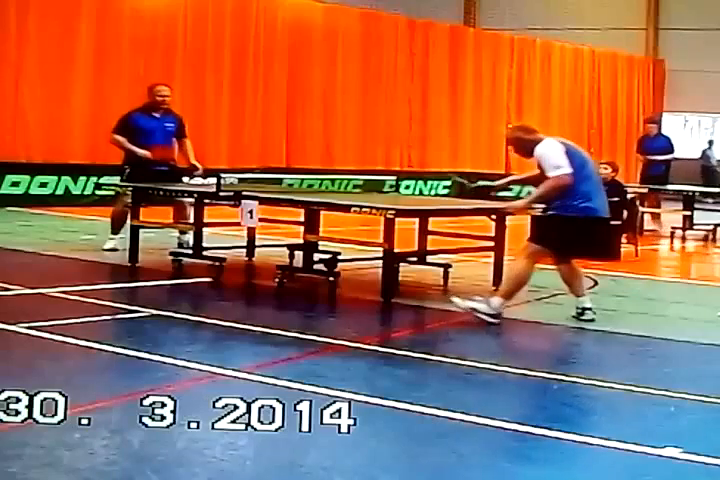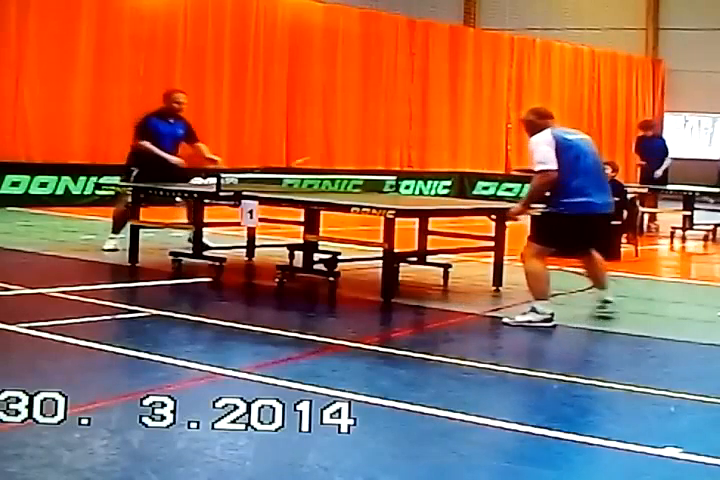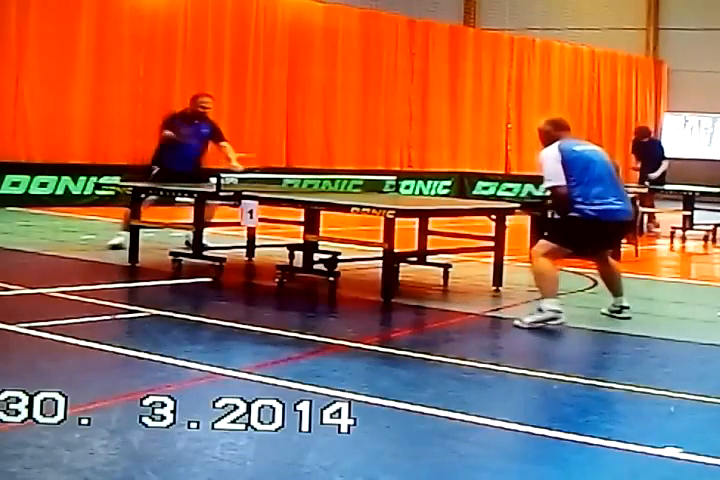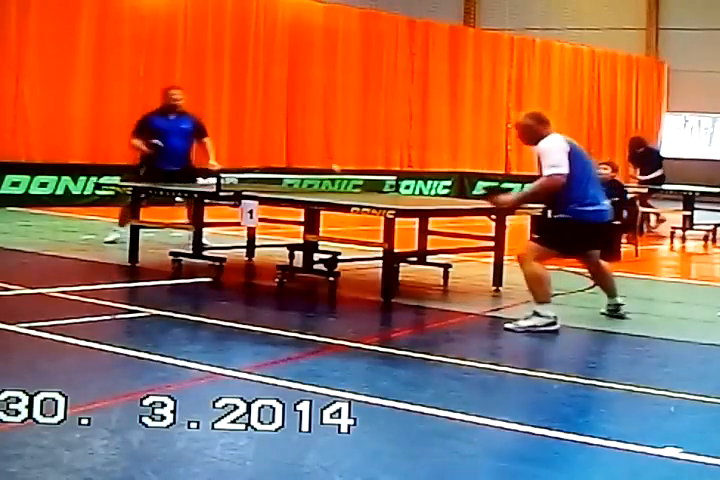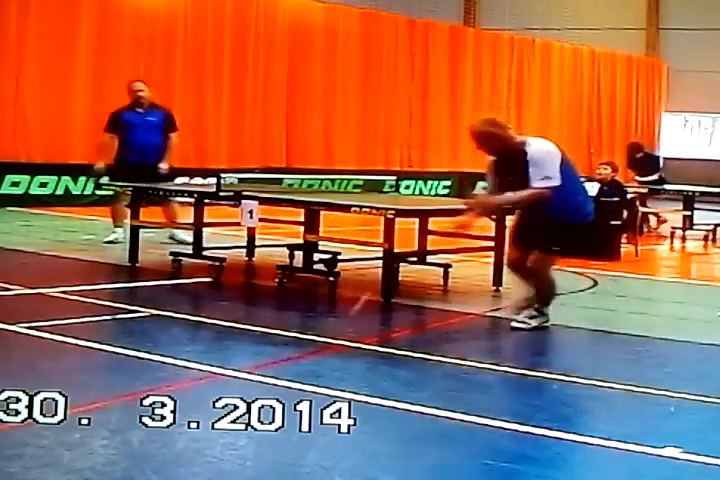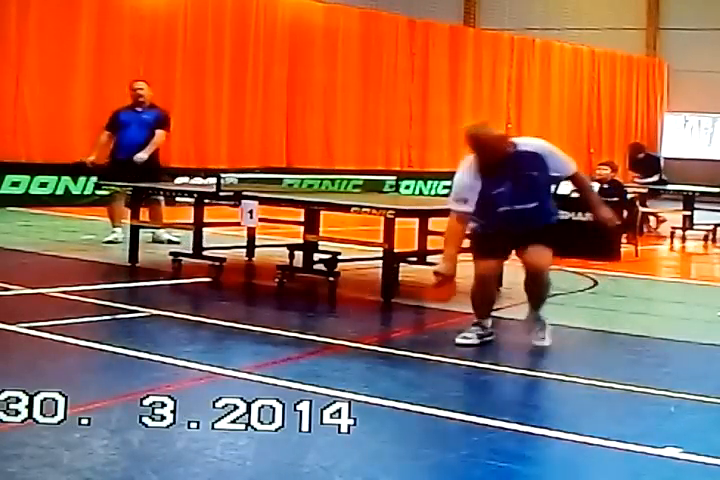
dt=0.4s
person 1, frame 1
left shoulder: (546, 146)
right shoulder: (559, 146)
left elbow: (562, 180)
left wrist: (527, 202)
right wrist: (512, 179)
left hip: (574, 212)
right hip: (593, 213)
left knee: (528, 255)
right knee: (562, 258)
left ankle: (493, 306)
right ankle: (585, 306)
person 1, frame 2
left shoulder: (542, 138)
right shoulder: (580, 136)
left elbow: (548, 176)
left wrist: (524, 205)
left hip: (571, 208)
right hip: (601, 206)
left knee: (533, 254)
right knee: (587, 251)
left ankle: (542, 311)
right ankle: (604, 300)
person 1, frame 3
left shoulder: (551, 151)
right shoulder: (594, 149)
left elbow: (560, 192)
left wrist: (561, 215)
right wrist: (564, 210)
left hip: (590, 215)
right hip: (621, 214)
left knee: (541, 254)
right knee: (602, 256)
left ankle: (550, 309)
right ankle: (620, 305)
person 1, frame 4
left shoulder: (550, 144)
right shoulder: (562, 145)
left elbow: (555, 181)
right elbow: (561, 189)
left wrist: (515, 199)
right wrist: (520, 199)
left hip: (578, 215)
right hip: (598, 213)
left knee: (529, 257)
right knee: (591, 258)
left ankle: (545, 316)
right ankle: (615, 304)
person 1, frame 5
left shoulder: (540, 150)
right shoulder: (498, 163)
left elbow: (542, 192)
right elbow: (495, 196)
left wrist: (499, 201)
right wrist: (471, 215)
left hip: (571, 216)
right hip: (537, 213)
left knee: (537, 265)
right knee: (515, 260)
left ankle: (540, 312)
right ankle: (537, 295)
person 1, frame 6
left shoulder: (538, 150)
right shoulder: (470, 171)
left elbow: (576, 176)
right elbow: (459, 218)
left wrist: (598, 207)
right wrist: (448, 262)
left hip: (538, 224)
right hip: (493, 228)
left knee: (538, 268)
right knee: (485, 274)
left ankle: (535, 315)
right ankle: (482, 324)
person 2, frame 1
left shoulder: (175, 118)
right shoulder: (134, 116)
left elbow: (183, 141)
right elbow: (115, 137)
left wrist: (192, 160)
right wrist: (135, 150)
left hip: (167, 168)
right hip: (138, 168)
left knee: (181, 201)
right knee: (124, 202)
left ankle: (184, 238)
right ankle: (113, 238)
person 2, frame 2
left shoulder: (183, 124)
right shoulder: (150, 120)
left elbow: (196, 143)
right elbow: (141, 144)
left wrist: (209, 156)
right wrist: (167, 157)
left hip: (168, 169)
right hip: (142, 168)
right knee: (127, 202)
right ankle: (113, 238)
person 2, frame 3
left shoulder: (210, 125)
right shoulder: (175, 119)
left elbow: (223, 144)
right elbow: (166, 136)
left wrist: (233, 161)
right wrist: (176, 135)
left hip: (192, 171)
right hip: (164, 169)
left knee: (210, 201)
right knee: (144, 200)
right ankle: (124, 234)
person 2, frame 4
left shoulder: (191, 120)
right shoulder: (149, 119)
left elbow: (204, 140)
right elbow: (134, 141)
left wrist: (211, 159)
right wrist: (144, 149)
left hip: (182, 170)
right hip: (153, 168)
right ankle: (119, 231)
person 2, frame 5
left shoulder: (163, 113)
right shoulder: (120, 114)
left elbow: (172, 138)
right elbow: (110, 137)
left wrist: (165, 161)
right wrist: (102, 161)
left hip: (155, 165)
right hip: (126, 165)
left knee: (167, 197)
right knee: (120, 197)
left ankle: (174, 231)
right ankle: (118, 232)
person 2, frame 6
left shoulder: (159, 114)
right shoulder: (119, 113)
left elbow: (160, 136)
right elbow: (107, 135)
left wrist: (146, 152)
right wrist: (94, 154)
left hip: (147, 163)
right hip: (119, 162)
left knee: (154, 197)
right knee: (116, 195)
left ankle: (159, 232)
right ankle: (117, 231)
